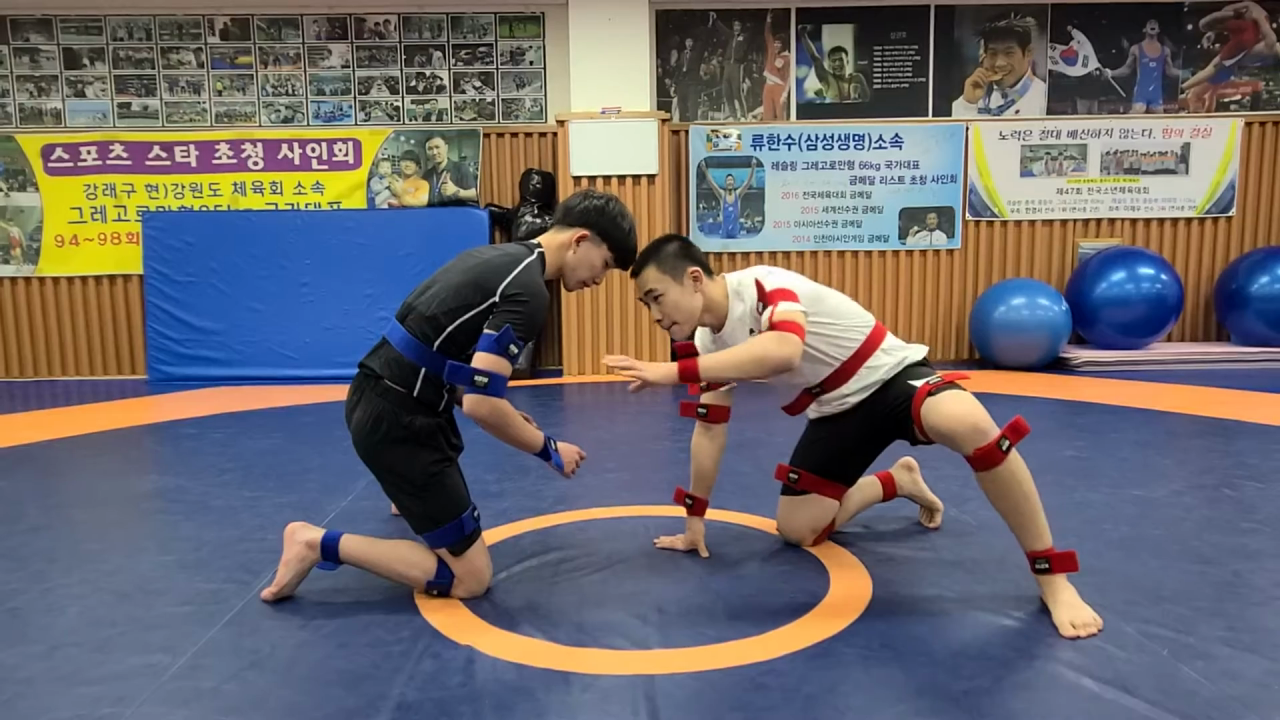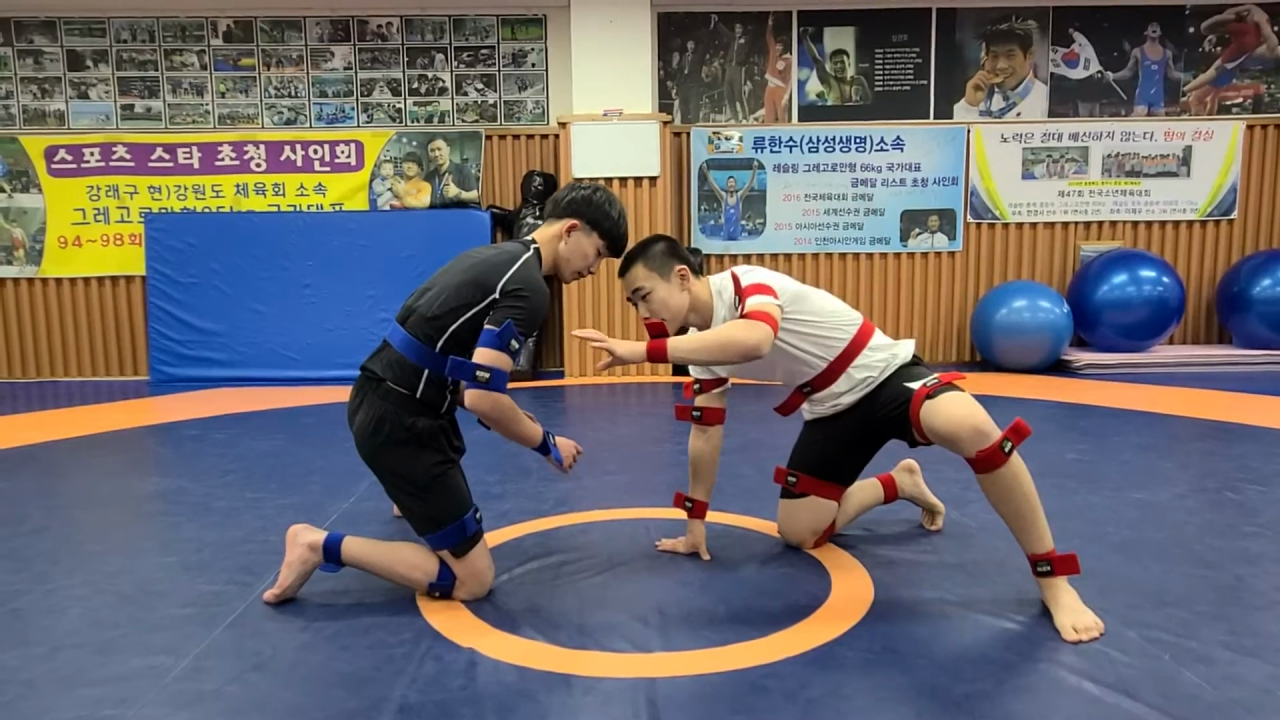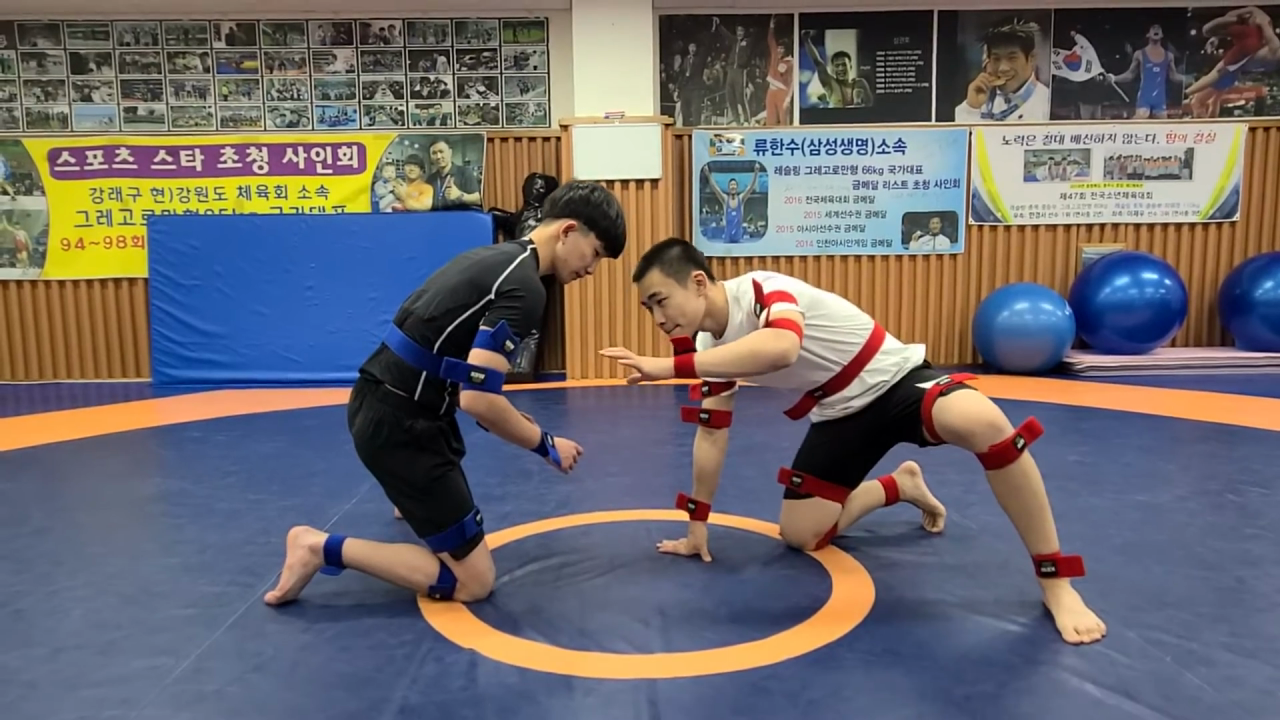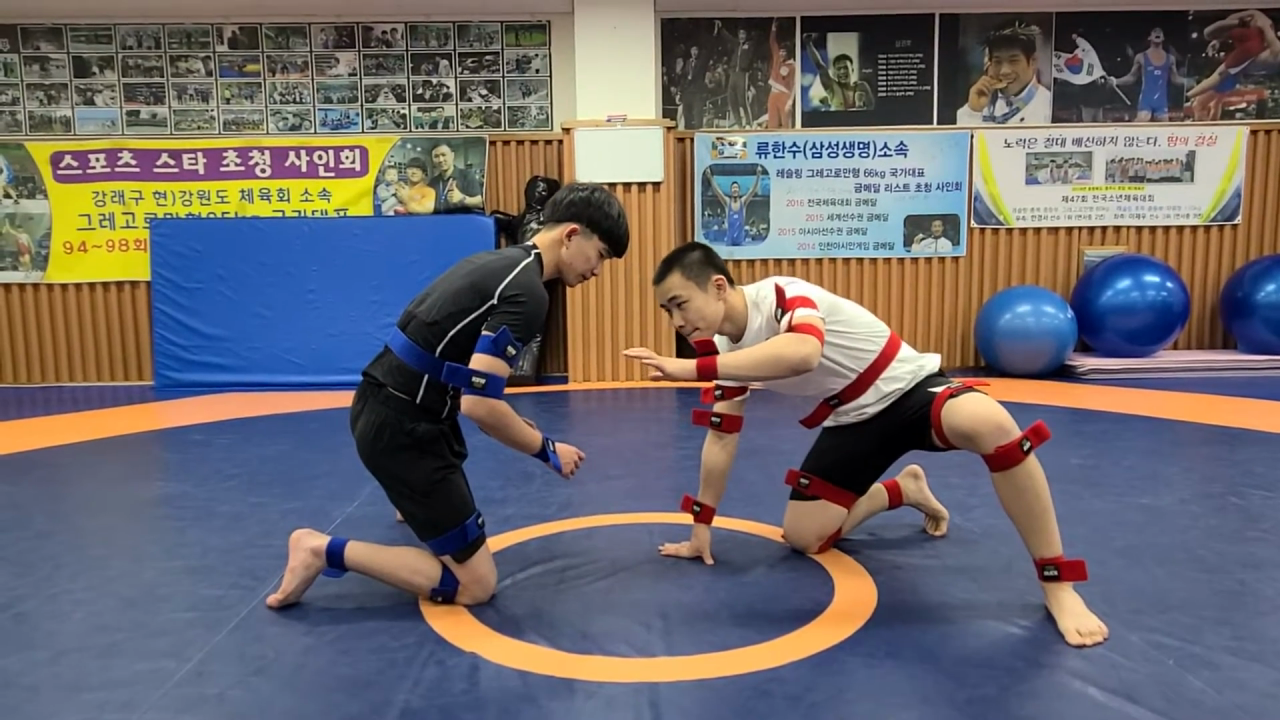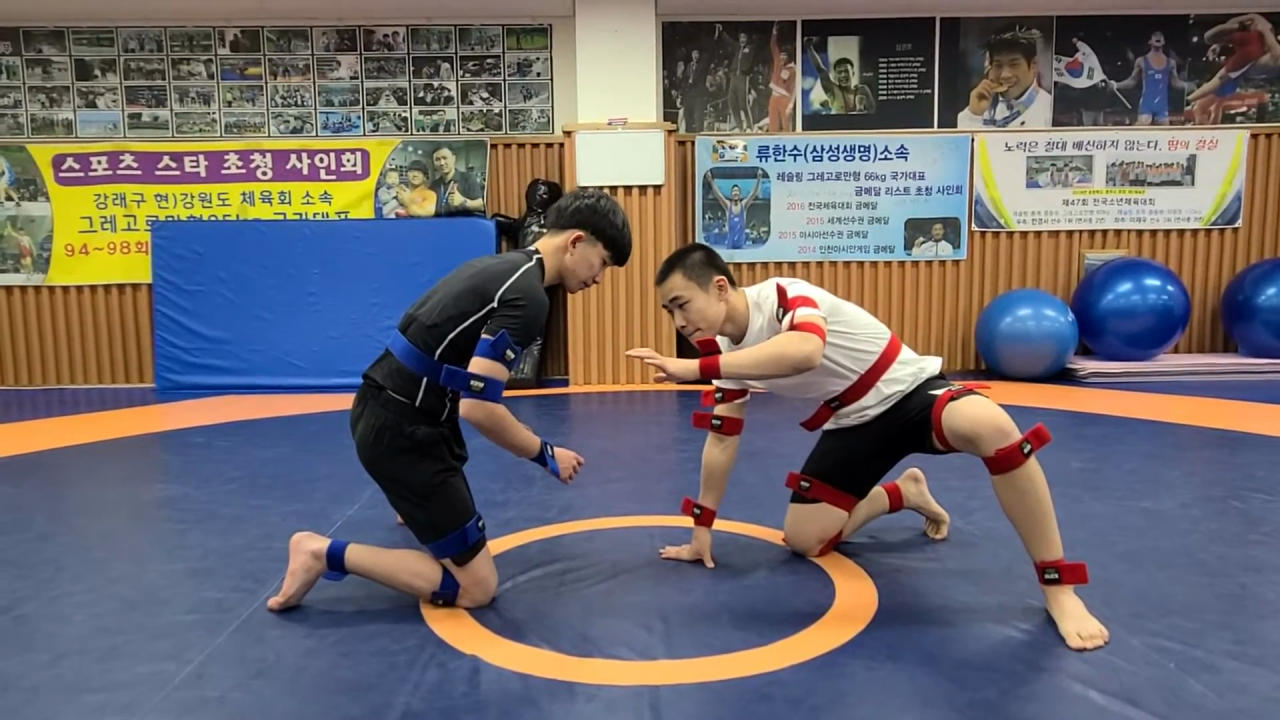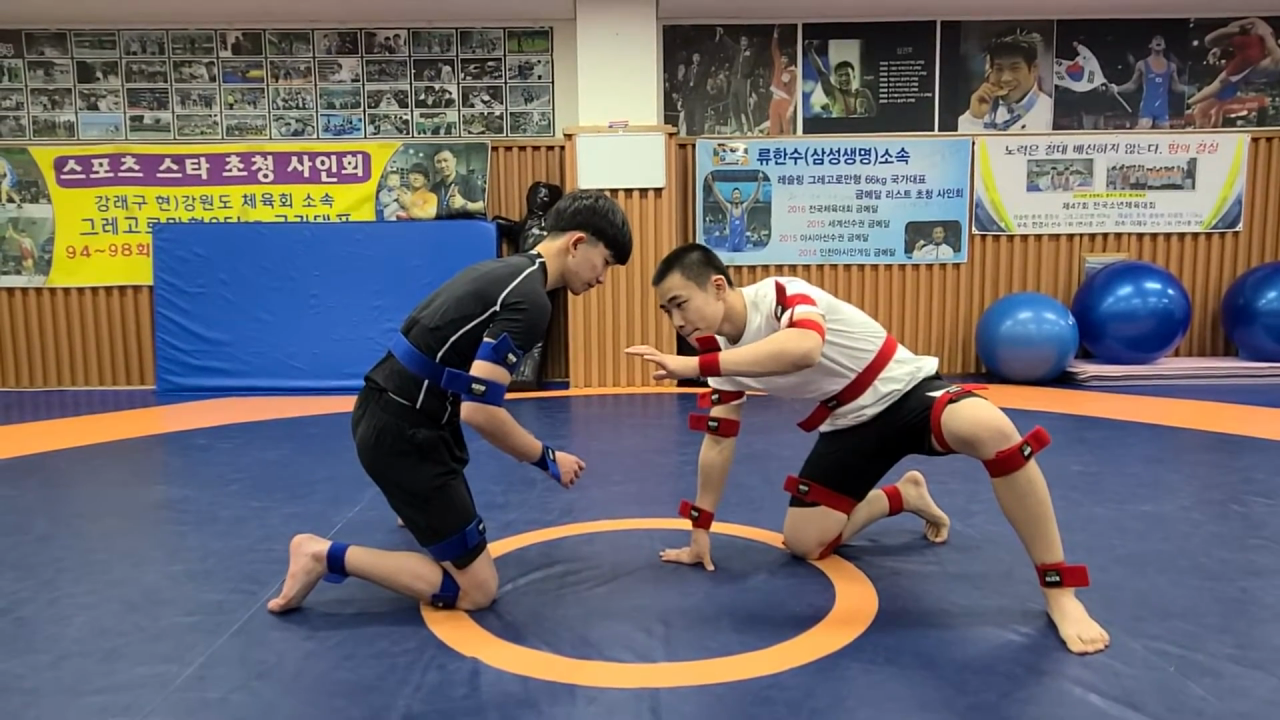
dt=0.5s
person 1, frame 1
left shoulder: (763, 286)
right shoulder: (708, 340)
left elbow: (785, 352)
right elbow: (709, 428)
left wrist: (675, 372)
right wrist: (694, 520)
left hip: (892, 376)
right hip: (836, 411)
left knee: (970, 426)
right knee: (797, 531)
left ankle: (1052, 577)
right ankle: (897, 481)
person 1, frame 2
left shoulder: (745, 283)
right shoulder: (700, 341)
left elbow: (756, 340)
right elbow: (705, 431)
left wrist: (643, 351)
right wrist: (696, 522)
left hip: (886, 374)
right hip: (833, 411)
left knee: (972, 429)
right knee: (798, 533)
left ankle: (1054, 581)
right ankle: (900, 482)
person 1, frame 3
left shoulder: (761, 290)
right shoulder: (709, 343)
left elbow: (781, 348)
right elbow: (711, 434)
left wrist: (671, 366)
right wrist: (697, 526)
left hip: (895, 380)
right hip: (841, 415)
left knee: (984, 424)
right knee: (800, 536)
left ankle: (1056, 582)
right ankle: (899, 486)
person 1, frame 4
left shoulder: (781, 296)
right shoulder: (726, 348)
left elbow: (804, 353)
right elbow: (722, 437)
left wrist: (693, 368)
right wrist: (701, 527)
left hip: (908, 388)
right hip: (852, 421)
left knee: (990, 425)
right knee: (804, 537)
left ankle: (1058, 586)
right ankle: (904, 488)
person 1, frame 5
left shoulder: (782, 295)
right shoulder: (726, 349)
left elbow: (805, 352)
right elbow: (722, 439)
left wrist: (693, 368)
right wrist: (702, 529)
left hip: (909, 391)
right hip: (853, 424)
left knee: (990, 427)
right knee: (804, 541)
left ankle: (1059, 589)
right ankle: (903, 493)
person 1, frame 6
left shoulder: (780, 294)
right shoulder: (721, 349)
left elbow: (804, 348)
right elbow: (719, 440)
left wrist: (693, 365)
right wrist: (700, 531)
left hip: (906, 391)
right hip: (849, 425)
left knee: (991, 430)
right knee: (804, 543)
left ankle: (1060, 592)
right ankle: (905, 495)
person 2, frame 1
left shoulder: (500, 256)
right shoulder: (527, 291)
right elbow: (481, 403)
left wrist: (502, 416)
right wrist: (550, 450)
left hip: (378, 397)
right hip: (397, 419)
right knee: (470, 577)
left ankle: (414, 497)
right ankle: (321, 543)
person 2, frame 2
left shoulder: (497, 255)
right shoulder: (528, 287)
right elbow: (483, 397)
left wrist: (504, 416)
right wrist: (547, 444)
left hip: (379, 399)
right hip: (399, 420)
right knee: (472, 579)
left ankle: (415, 497)
right ankle: (322, 545)
person 2, frame 3
left shoulder: (495, 256)
right shoulder: (523, 287)
right elbow: (478, 398)
left wrist: (503, 418)
right wrist: (546, 445)
left hip: (380, 401)
right hip: (398, 422)
right knee: (473, 581)
left ankle: (415, 498)
right ankle: (323, 548)
person 2, frame 4
left shoulder: (500, 261)
right shoulder: (526, 293)
right elbow: (479, 404)
left wrist: (508, 423)
right wrist: (548, 451)
left hip: (384, 405)
right hip: (400, 425)
right knee: (475, 584)
left ankle: (416, 500)
right ankle: (326, 551)
person 2, frame 5
left shoulder: (502, 265)
right shoulder: (526, 296)
right elbow: (477, 406)
left wrist: (513, 432)
right wrist: (545, 454)
left hip: (384, 407)
right hip: (401, 428)
right knee: (475, 586)
left ankle: (418, 503)
right ankle: (326, 553)
person 2, frame 6
left shoulder: (504, 269)
right shoulder: (529, 300)
right elbow: (479, 410)
right wrist: (547, 460)
left hip: (386, 411)
right hip: (401, 432)
right knee: (476, 589)
left ankle: (418, 507)
right ankle: (326, 556)
